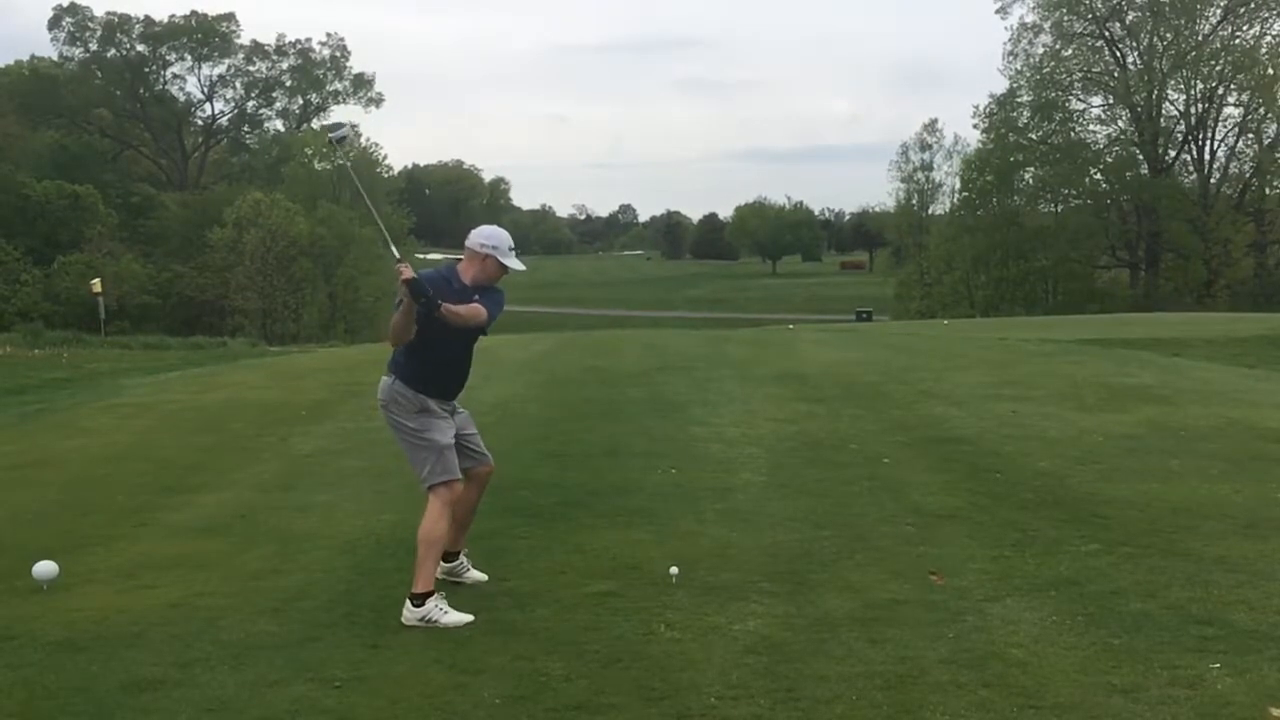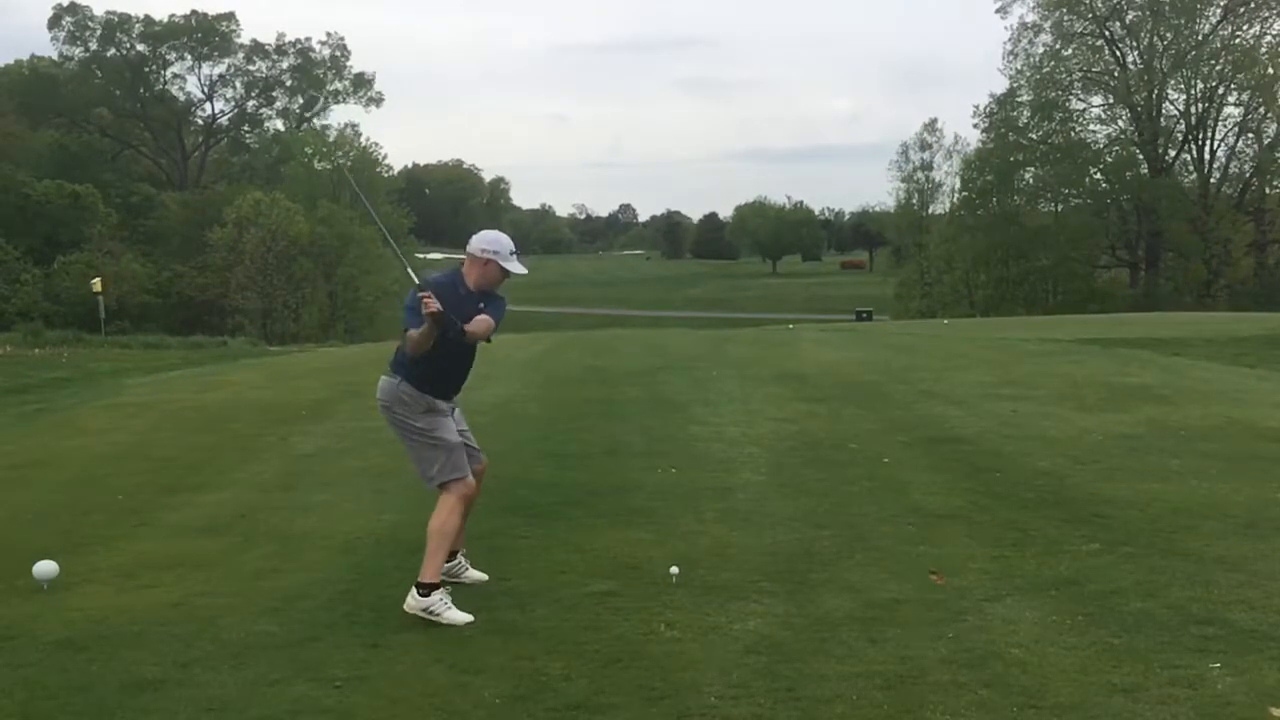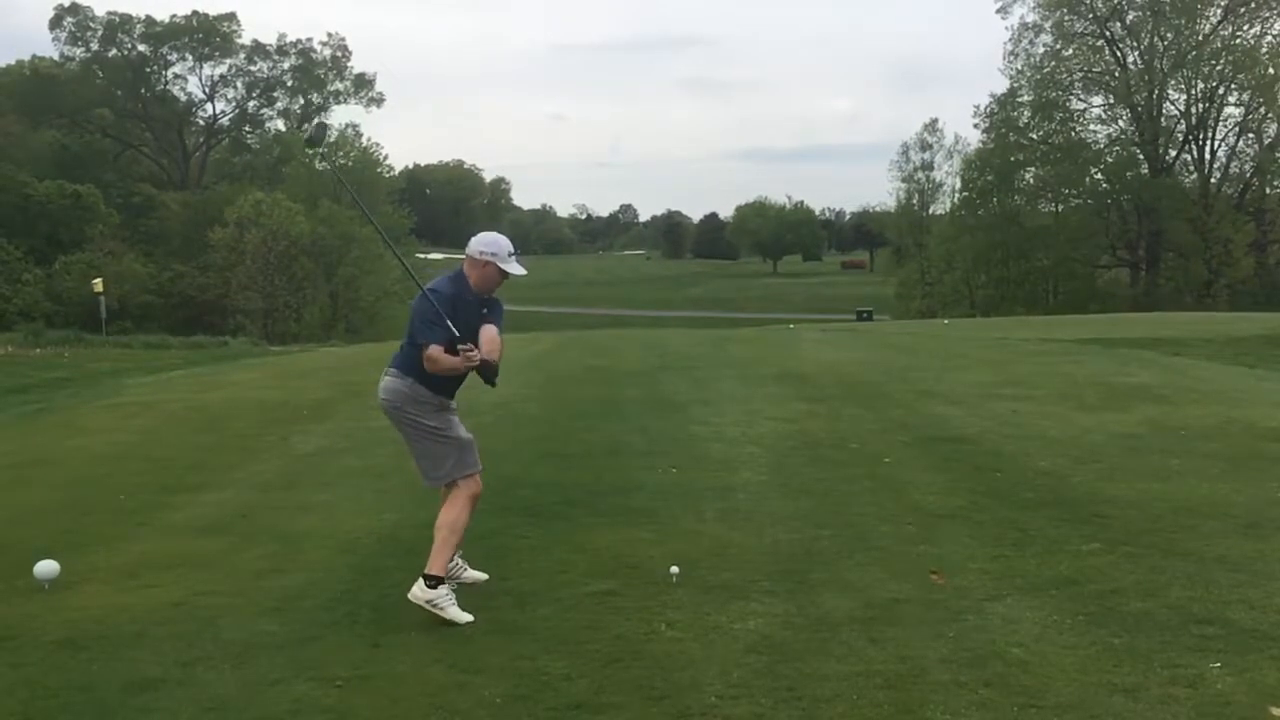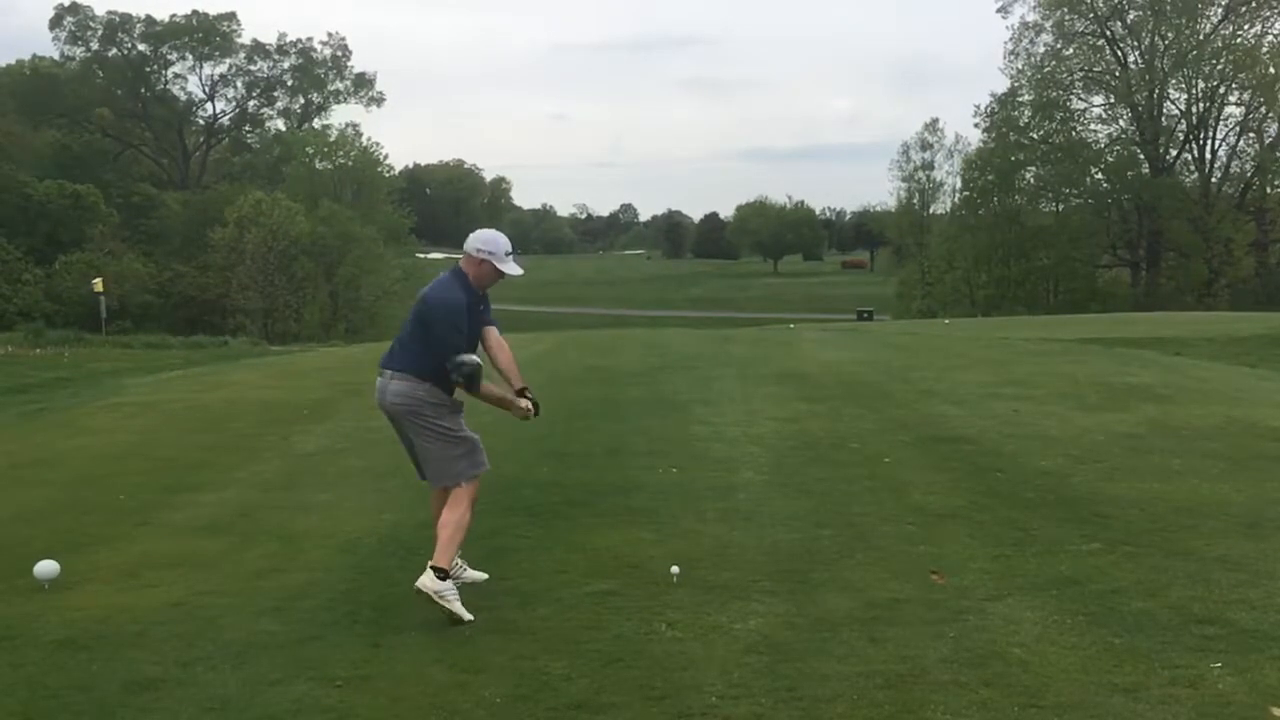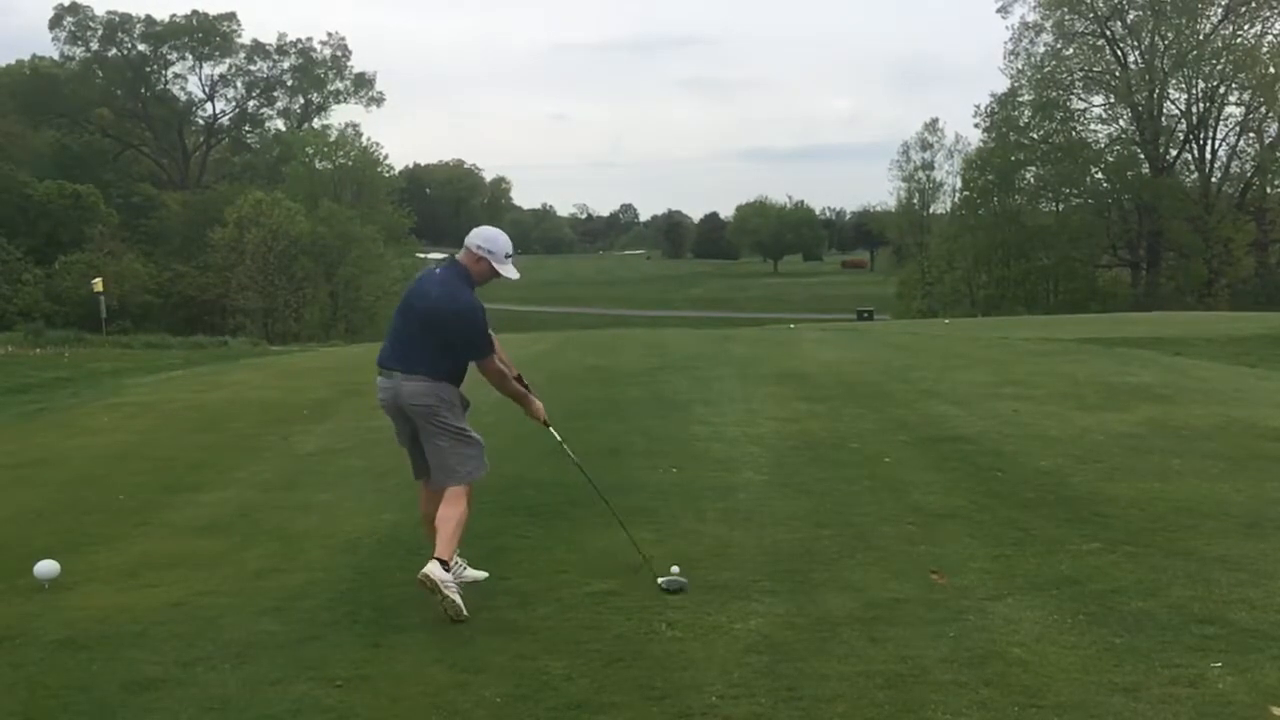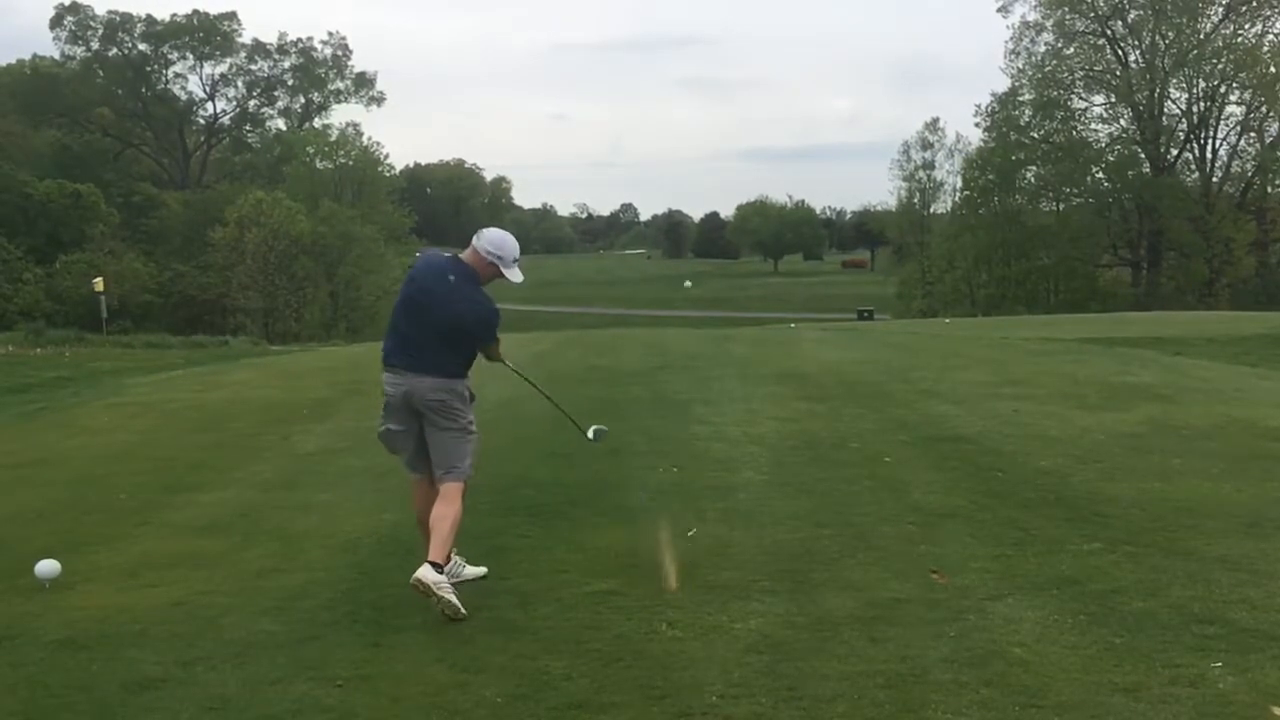
dt=0.4s
person 1, frame 1
left shoulder: (491, 295)
right shoulder: (428, 282)
left elbow: (472, 317)
right elbow: (398, 339)
left wrist: (436, 306)
right wrist: (410, 300)
left hip: (443, 398)
right hip: (409, 397)
left knee: (480, 470)
right knee: (447, 489)
left ankle: (450, 558)
right ankle: (421, 601)
person 1, frame 2
left shoulder: (492, 301)
right shoulder: (431, 290)
left elbow: (480, 329)
right elbow: (412, 347)
left wrist: (455, 328)
right wrist: (430, 325)
left hip: (438, 398)
right hip: (410, 396)
left knee: (475, 468)
right knee: (458, 486)
left ankle: (449, 558)
right ankle: (426, 592)
person 1, frame 3
left shoulder: (489, 304)
right shoulder: (439, 295)
left elbow: (490, 339)
right elbow: (431, 360)
left wrist: (486, 362)
right wrist: (462, 364)
left hip: (426, 395)
right hip: (413, 394)
left knee: (459, 473)
right knee: (466, 484)
left ankle: (446, 560)
right ankle: (431, 584)
person 1, frame 4
left shoulder: (473, 295)
right shoulder: (448, 300)
left elbow: (494, 341)
right elbow: (462, 376)
left wrist: (520, 389)
right wrist: (511, 403)
left hip: (396, 389)
right hip: (421, 394)
left knee: (445, 476)
right knee: (464, 484)
left ankle: (446, 561)
right ankle: (438, 574)
person 1, frame 5
left shoulder: (438, 274)
right shoulder: (461, 303)
left elbow: (484, 334)
right elbow: (489, 368)
left wrist: (518, 376)
right wrist: (526, 400)
left hip: (390, 385)
right hip: (429, 391)
left knee: (431, 477)
right knee: (457, 484)
left ankle: (445, 559)
right ankle: (440, 565)
person 1, frame 6
left shoulder: (425, 264)
right shoulder: (480, 307)
right elbow: (491, 351)
right wrist: (500, 354)
left hip: (396, 380)
right hip: (442, 389)
left knee: (422, 474)
right knee: (452, 481)
left ankle: (441, 559)
right ankle: (434, 569)
